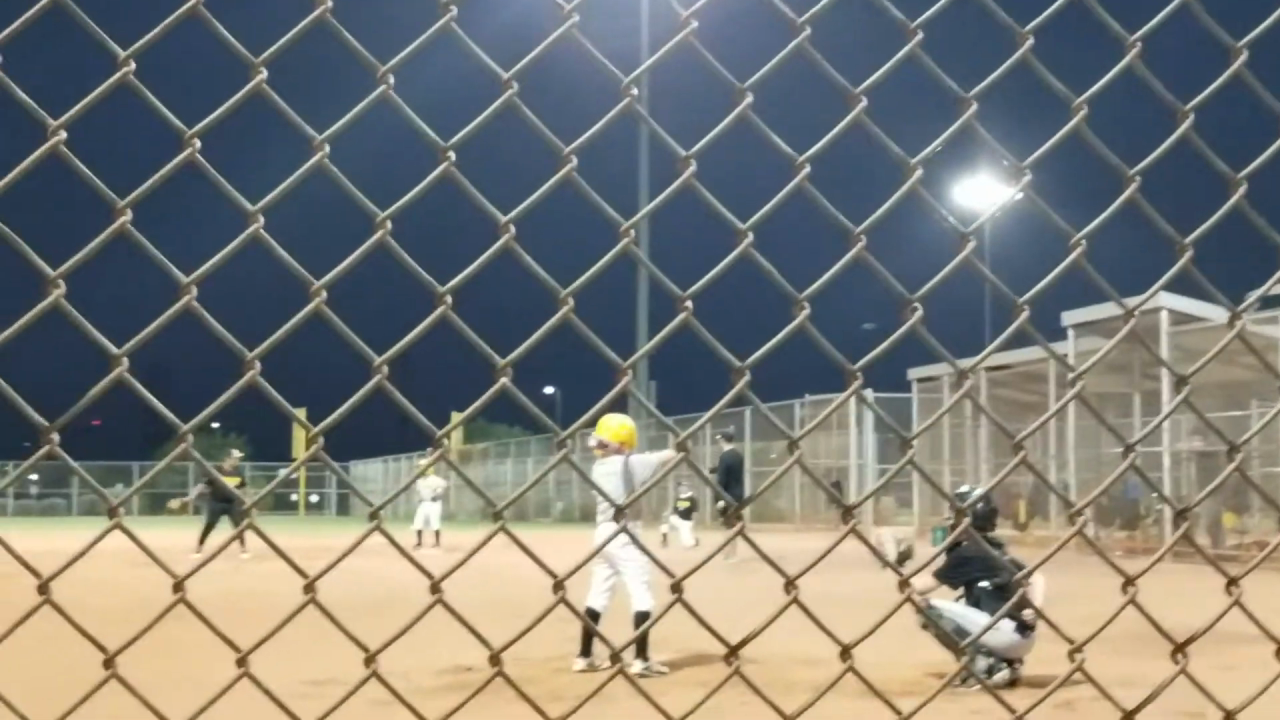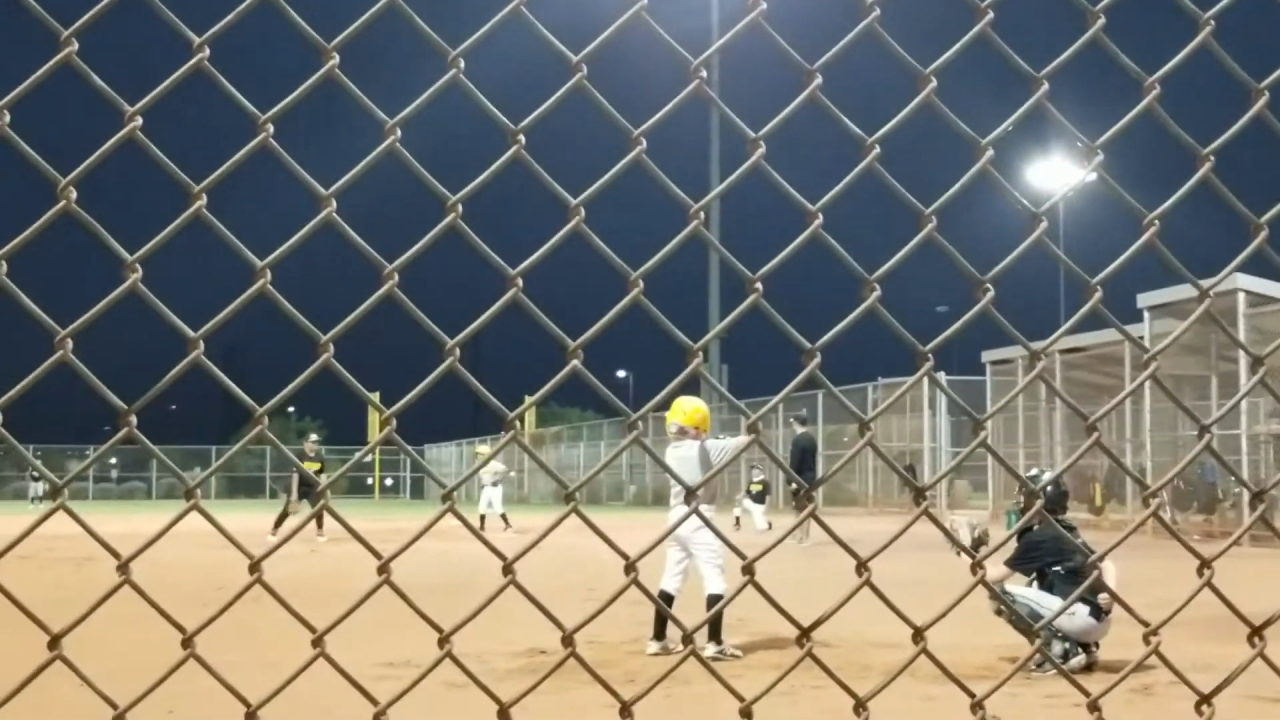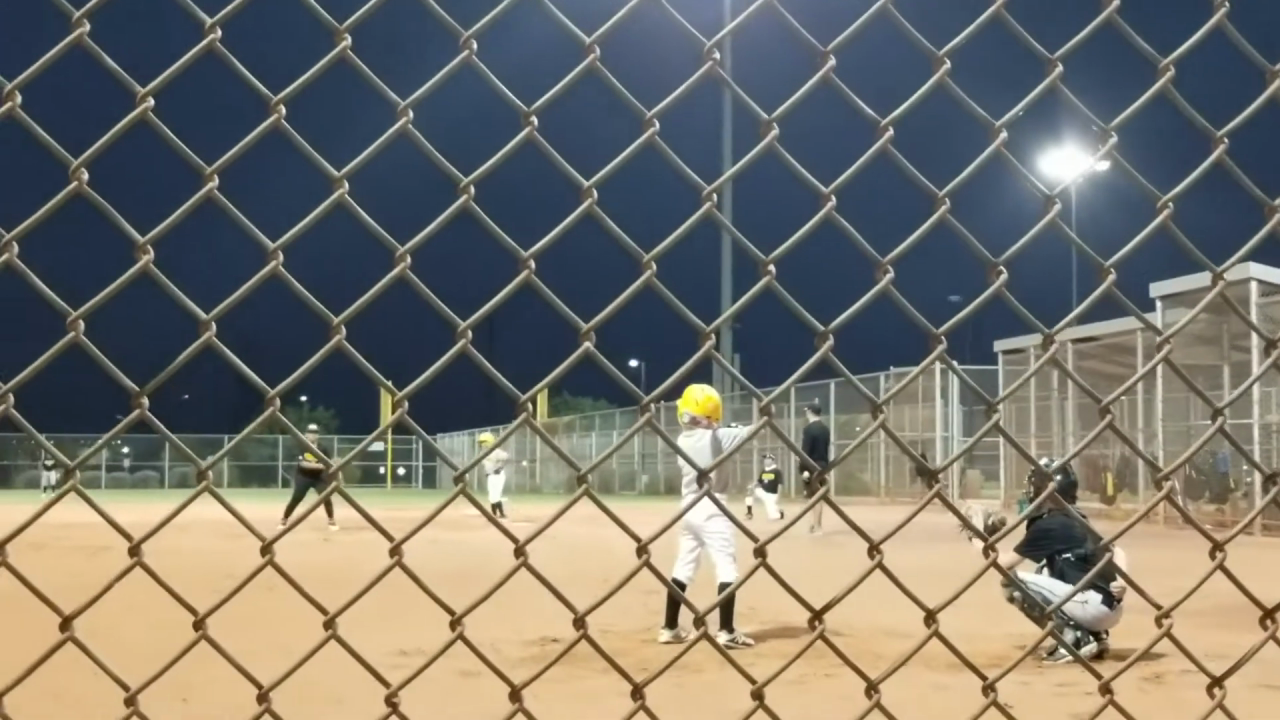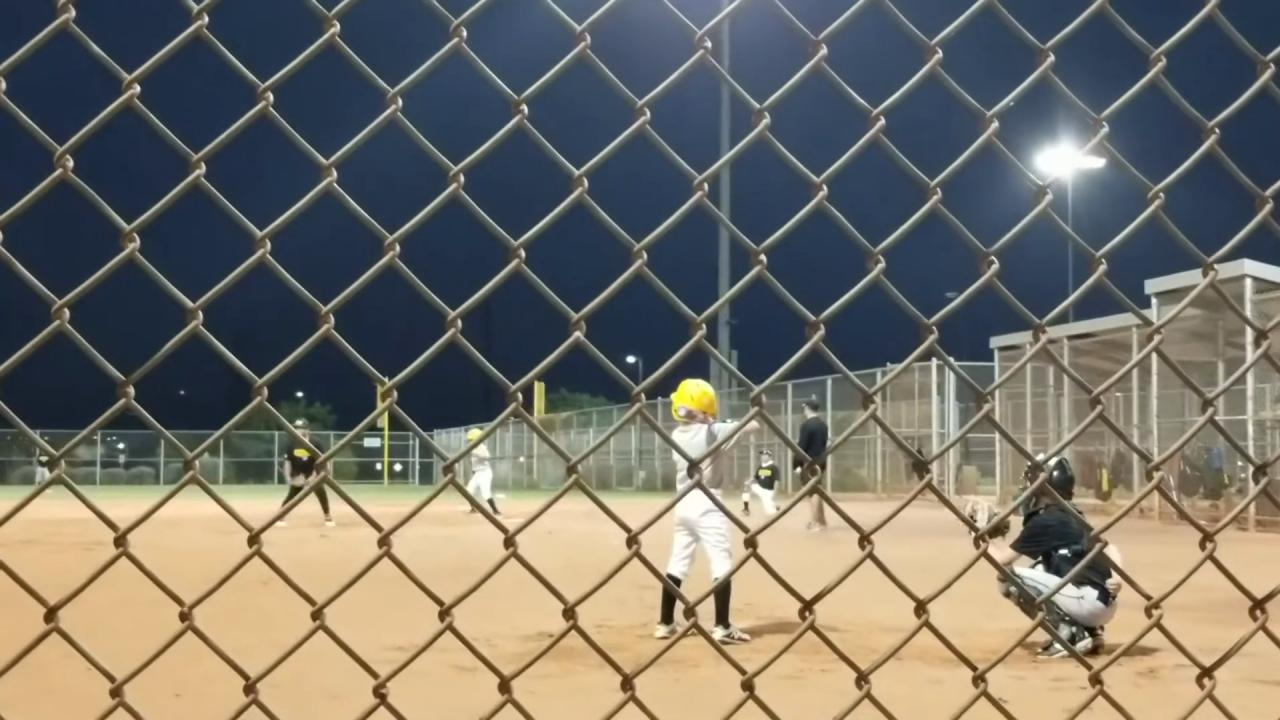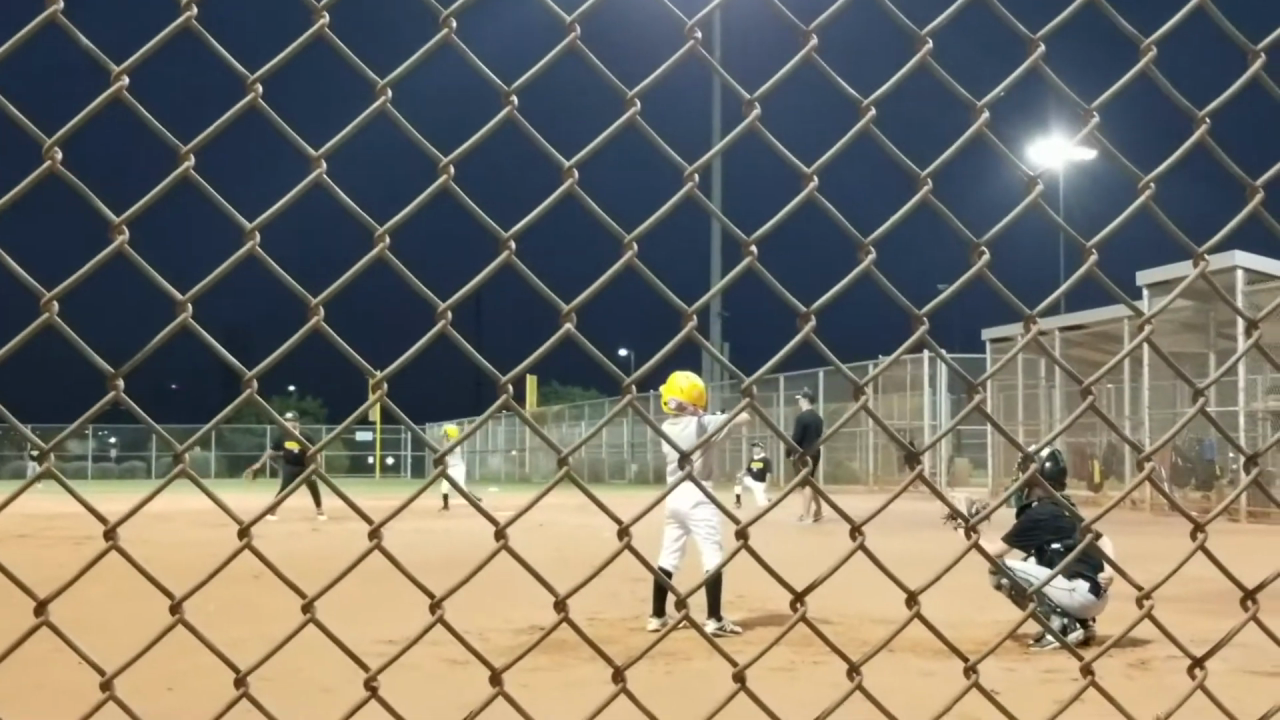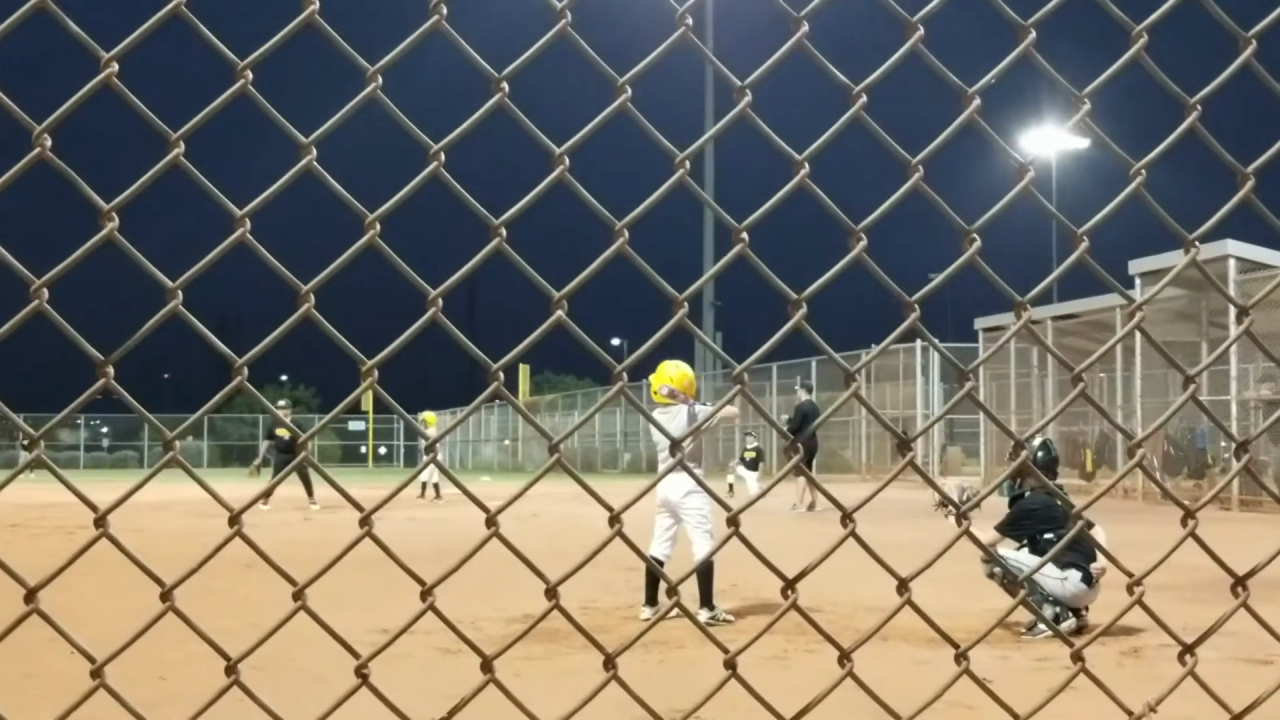
dt=0.3s
person 1, frame 1
left shoulder: (598, 467)
right shoulder: (631, 463)
right elbow: (670, 455)
right wrist: (659, 453)
left hip: (603, 534)
right hip: (624, 536)
left knee: (597, 595)
right knee: (641, 595)
left ankle: (584, 656)
right ankle: (641, 660)
person 1, frame 2
left shoulder: (671, 450)
right shoulder: (705, 448)
right elbow: (745, 441)
right wrist: (741, 437)
left hip: (676, 518)
right hip: (699, 520)
left knee: (671, 579)
right knee: (714, 579)
left ankle: (657, 639)
right ankle: (714, 644)
person 1, frame 3
left shoulder: (682, 439)
right shoulder: (717, 437)
right wrist: (742, 428)
left hip: (688, 509)
right hip: (711, 509)
left knee: (682, 568)
right knee: (727, 568)
left ankle: (670, 628)
right ankle: (726, 632)
person 1, frame 4
left shoulder: (677, 435)
right shoulder: (712, 432)
right elbow: (753, 425)
right wrist: (728, 423)
left hip: (684, 504)
right hip: (706, 505)
left knee: (678, 563)
right knee: (722, 563)
left ankle: (665, 623)
right ankle: (722, 627)
person 1, frame 5
left shoulder: (666, 427)
right shoulder: (702, 424)
right elbow: (744, 417)
right wrist: (719, 417)
left hip: (673, 497)
right hip: (696, 497)
left knee: (668, 556)
right knee: (713, 556)
left ankle: (657, 616)
right ankle: (714, 620)
person 1, frame 6
left shoulder: (656, 417)
right shoulder: (693, 412)
right elbow: (733, 412)
right wrist: (704, 407)
left hip: (665, 485)
right hip: (688, 486)
left knee: (660, 545)
right knee: (703, 546)
left ankle: (650, 605)
right ankle: (707, 609)
person 2, frame 1
left shoulder: (966, 552)
right shoulder: (996, 549)
left elbow: (922, 587)
right elbow: (1036, 579)
right wrist: (1035, 609)
left hip: (1007, 634)
right hip: (1021, 636)
left knee: (929, 609)
left ankle: (987, 665)
right ankle: (1007, 662)
person 2, frame 2
left shoulder: (1037, 537)
right shoulder: (1067, 532)
left elbow: (994, 576)
right elbow: (1107, 565)
right wrist: (1109, 594)
left hip: (1082, 618)
right hip: (1097, 619)
left knee: (1001, 594)
right knee: (1035, 587)
left ankle: (1063, 650)
right ankle: (1084, 647)
person 2, frame 3
left shoulder: (1046, 525)
right shoulder: (1078, 522)
left elbow: (1005, 563)
right elbow: (1117, 553)
left wrist: (978, 540)
right wrist: (1121, 582)
left hip: (1094, 607)
right hip: (1108, 608)
left knee: (1013, 582)
right knee: (1043, 575)
left ankle: (1075, 637)
right ankle: (1094, 635)
person 2, frame 4
left shoulder: (1043, 522)
right shoulder: (1072, 518)
left elbow: (1001, 559)
right elbow: (1110, 550)
right wrist: (1116, 579)
left hip: (1089, 602)
right hip: (1101, 602)
left knee: (1010, 577)
left ankle: (1071, 634)
right ankle: (1089, 631)
person 2, frame 5
left shoulder: (1036, 515)
right shoulder: (1065, 510)
left elbow: (994, 552)
right elbow: (1105, 543)
left wrist: (964, 530)
right wrist: (1107, 572)
left hip: (1081, 594)
right hip: (1091, 594)
left knee: (1000, 569)
left ankle: (1059, 625)
right ankle: (1081, 622)
person 2, frame 6
left shoulder: (1029, 505)
right shoulder: (1056, 500)
left elbow: (986, 541)
right elbow: (1096, 530)
right wrist: (1101, 561)
left hip: (1073, 584)
right hip: (1083, 584)
left knee: (994, 558)
left ankle: (1054, 613)
right ankle: (1072, 611)
